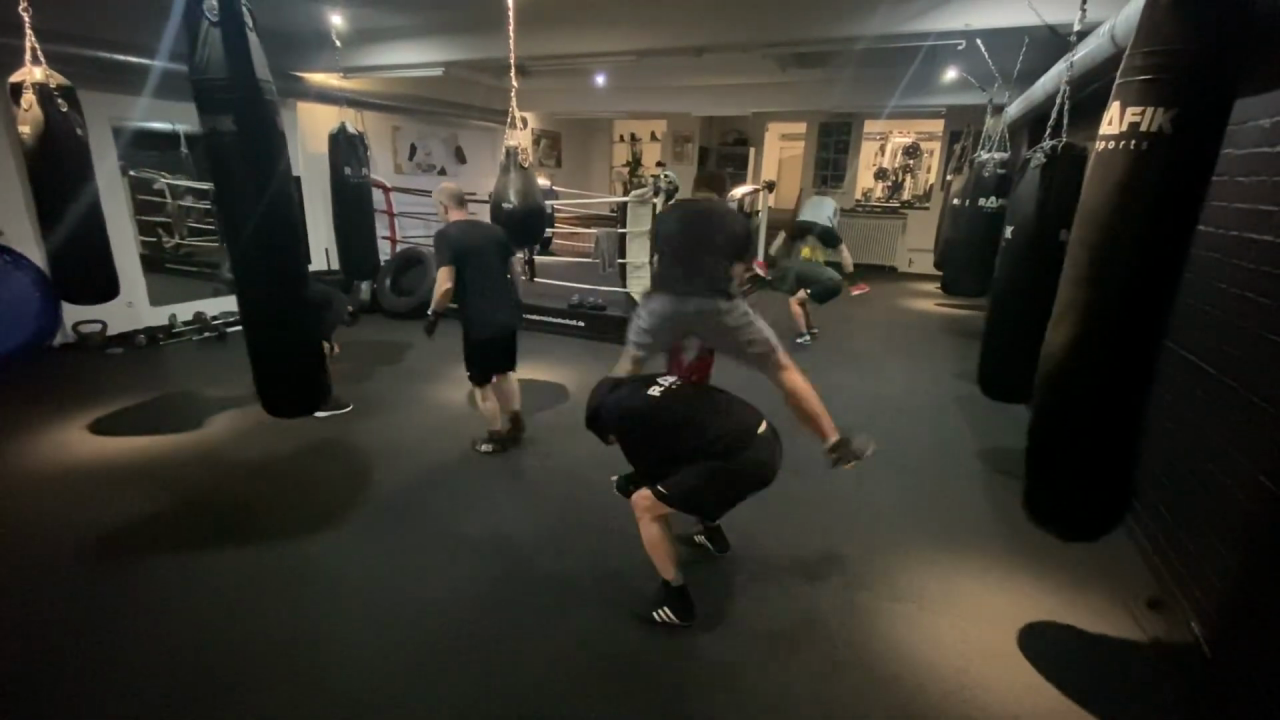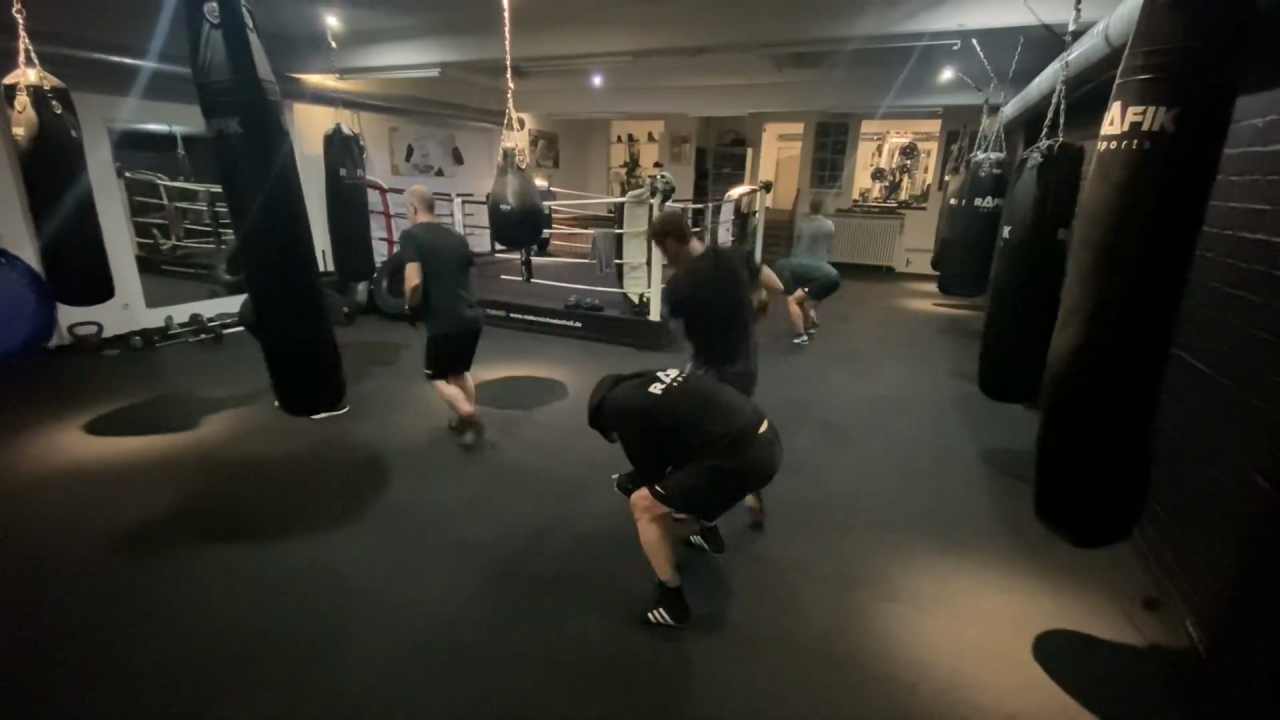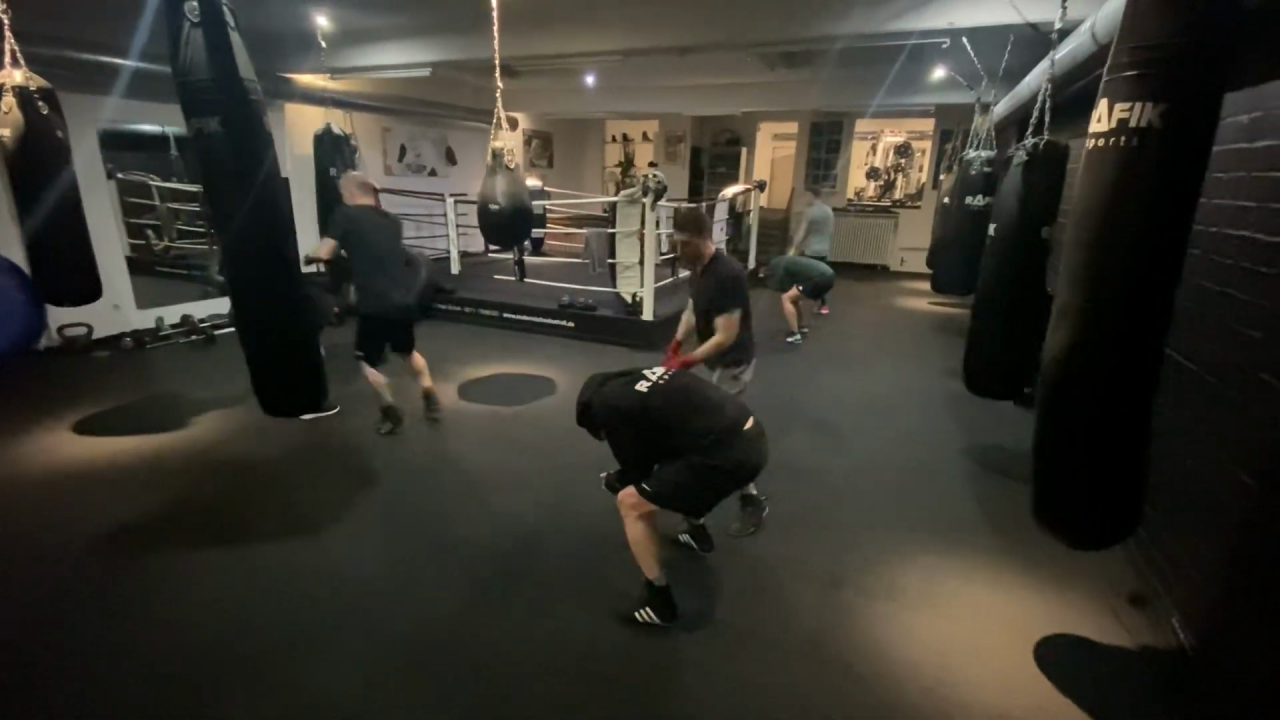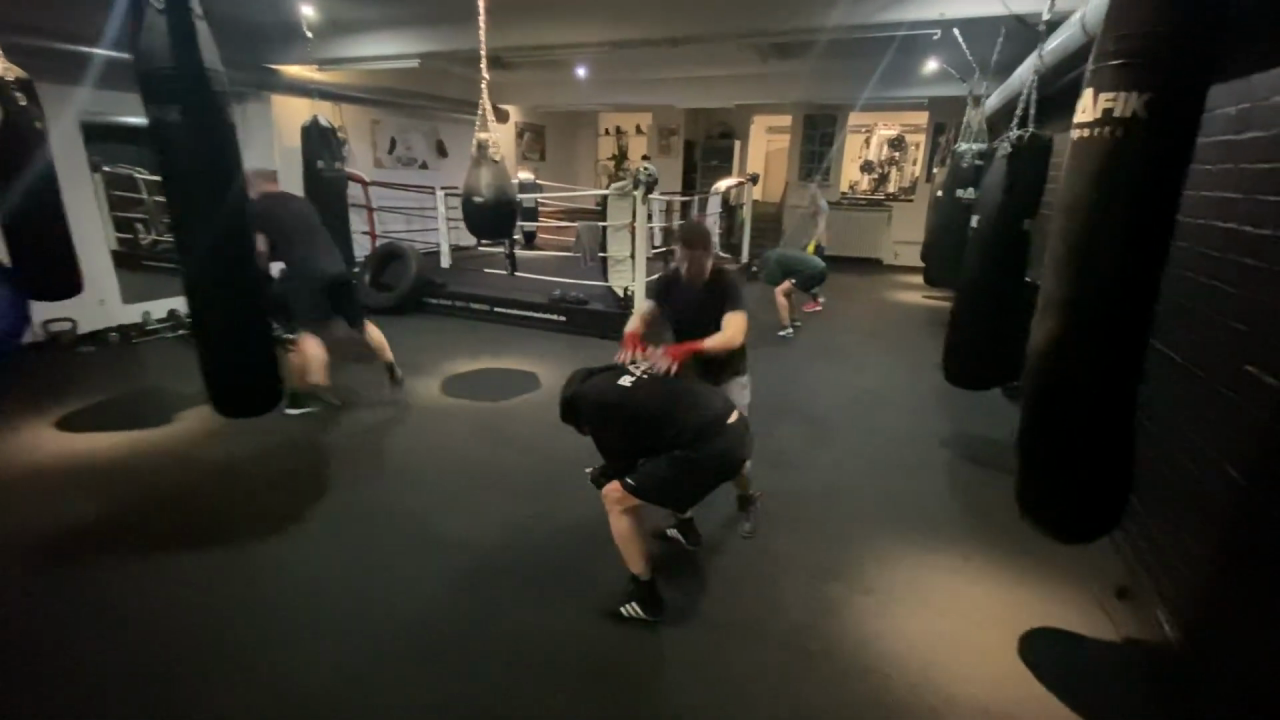
dt=0.4s
person 1, frame 1
left shoulder: (666, 215)
right shoulder: (739, 222)
left wrist: (673, 342)
right wrist: (706, 347)
left hip: (664, 302)
right hip: (716, 305)
left knee: (632, 359)
right knee: (783, 369)
right ankle: (836, 444)
person 1, frame 2
left shoulder: (677, 285)
right shoulder: (735, 257)
left elbow: (680, 324)
right elbow: (774, 286)
right wrist: (758, 300)
left hip: (712, 369)
right hip: (745, 362)
right ankle: (752, 502)
person 1, frame 3
left shoulder: (725, 275)
right shoulder: (698, 268)
left elbow: (725, 337)
right elbow: (692, 311)
left wrist: (685, 361)
right wrist: (675, 345)
left hip: (733, 362)
right hip: (718, 360)
left ankle: (753, 502)
person 1, frame 4
left shoulder: (727, 285)
right shoulder: (670, 281)
left elbow: (733, 336)
right elbow: (641, 316)
left wrist: (689, 348)
right wrist: (632, 337)
left hip: (727, 377)
right hip: (686, 372)
left ankle: (748, 498)
person 2, frame 1
left shoulder: (446, 236)
right shoulder: (495, 231)
left elbow: (446, 285)
right elbow: (514, 271)
left wrist: (433, 314)
left hip: (478, 323)
right hip: (507, 317)
left knee: (481, 383)
right knee: (504, 372)
left ankle: (496, 438)
right ankle: (516, 422)
person 2, frame 2
left shoulder: (411, 236)
right shoulder: (456, 237)
left elbow: (414, 282)
left wrist: (411, 308)
left hip: (446, 321)
right hip: (472, 316)
left knee: (439, 377)
right knee: (459, 371)
left ankle: (471, 420)
right ankle: (466, 419)
person 2, frame 3
left shoulder: (345, 216)
right shoulder: (392, 220)
left elbow: (325, 254)
left wrist: (311, 256)
left hip: (374, 304)
right hip: (404, 300)
left knee: (370, 362)
right knee: (409, 351)
left ankle: (391, 412)
right ankle: (430, 396)
person 2, frame 4
left shoulder: (258, 206)
right shoulder: (302, 202)
left elbow: (261, 249)
left hip: (309, 276)
right hip: (337, 270)
left knee: (309, 335)
right knee: (361, 324)
left ankle: (318, 388)
right ankle: (391, 369)
person 3, frame 1
left shoulder: (621, 411)
right shoulder: (655, 382)
left elbow: (651, 469)
left wrist: (624, 485)
left hip: (746, 461)
right hip: (765, 442)
left knee: (645, 504)
left ankle: (677, 600)
right ankle: (712, 534)
person 3, frame 2
left shoulder: (619, 406)
right shoulder: (655, 378)
left elbow: (650, 473)
left wrist: (626, 483)
left hip: (743, 458)
right hip: (766, 439)
left knee: (643, 505)
left ankle: (672, 601)
person 3, frame 3
left shoulder: (607, 405)
right shoulder: (643, 377)
left elbow: (637, 471)
left wrist: (614, 481)
left hip: (727, 454)
right hip: (752, 436)
left knee: (630, 503)
left ankle: (659, 600)
right ankle: (697, 534)
person 3, frame 4
left shoulder: (590, 400)
right shoulder: (625, 372)
left elbow: (621, 464)
left wrist: (599, 477)
left hip: (712, 448)
right hip: (736, 429)
left knee: (615, 497)
left ankle: (646, 595)
